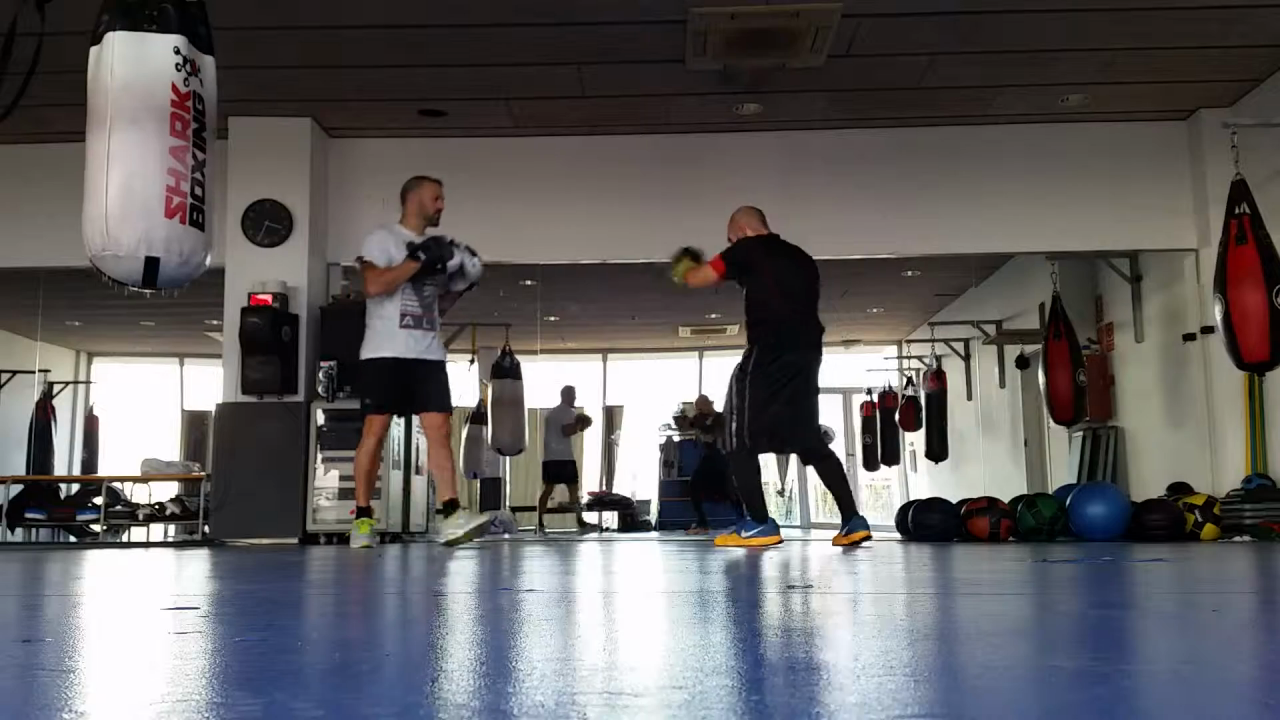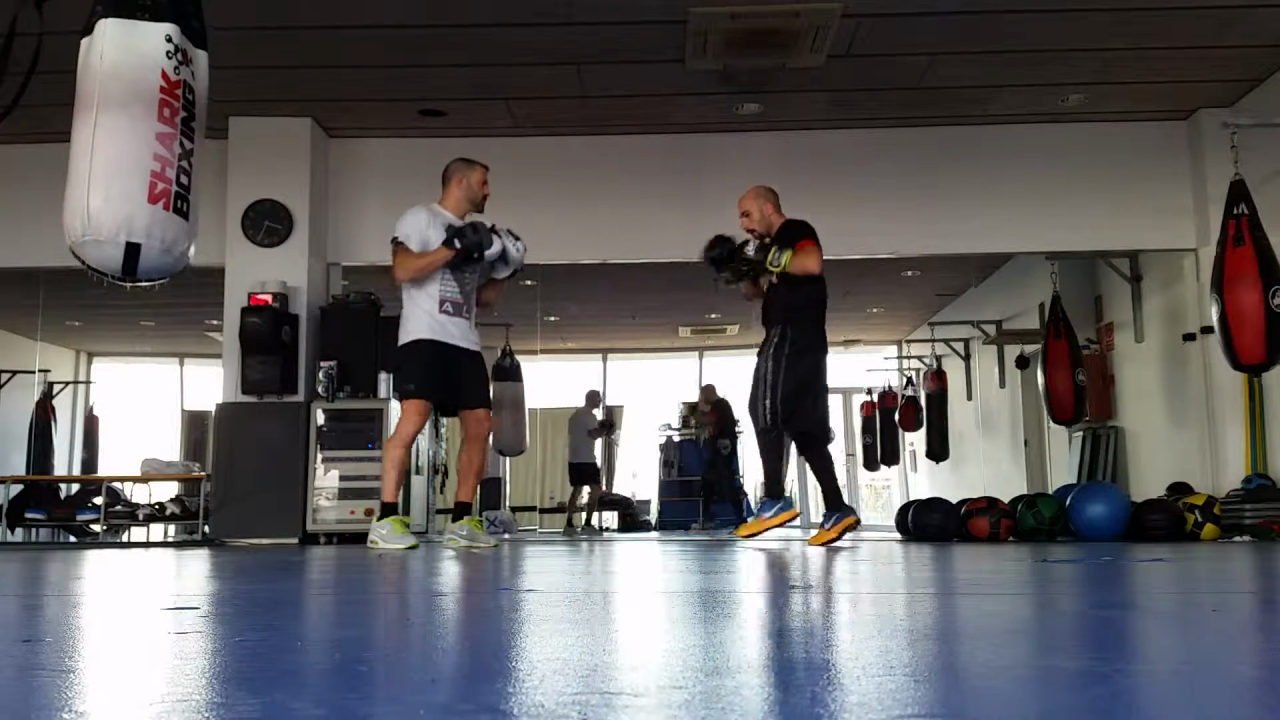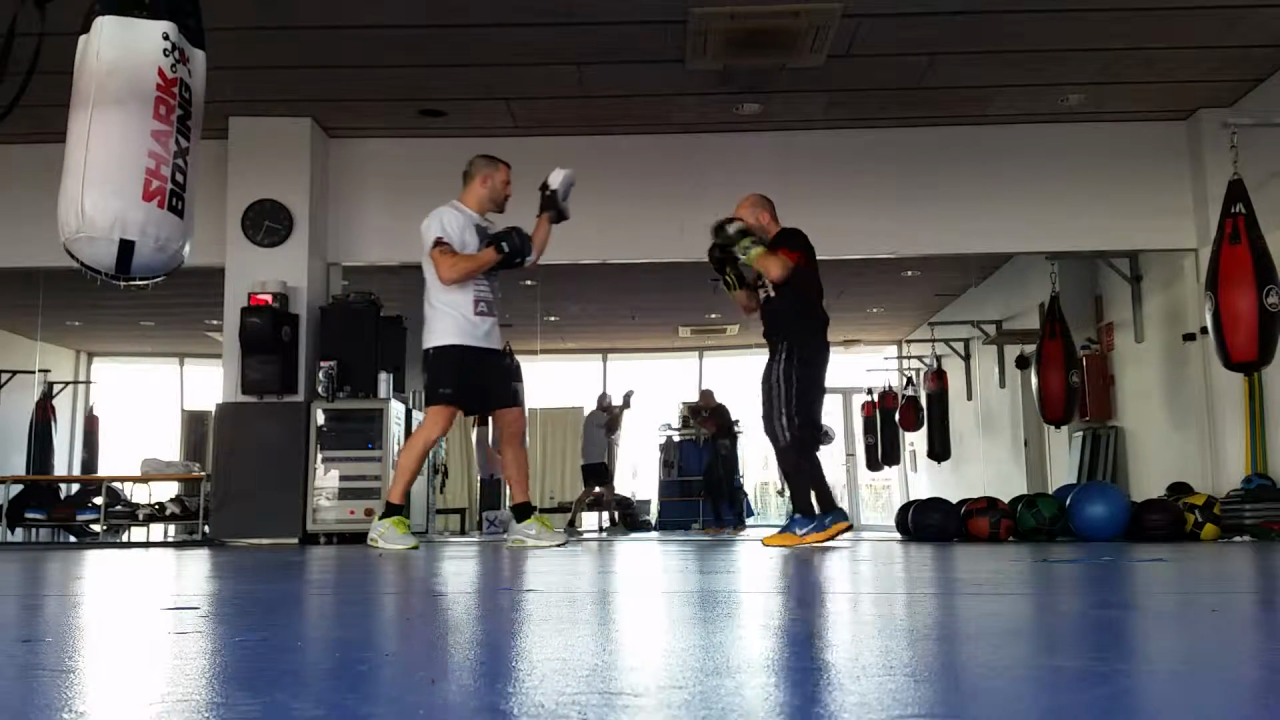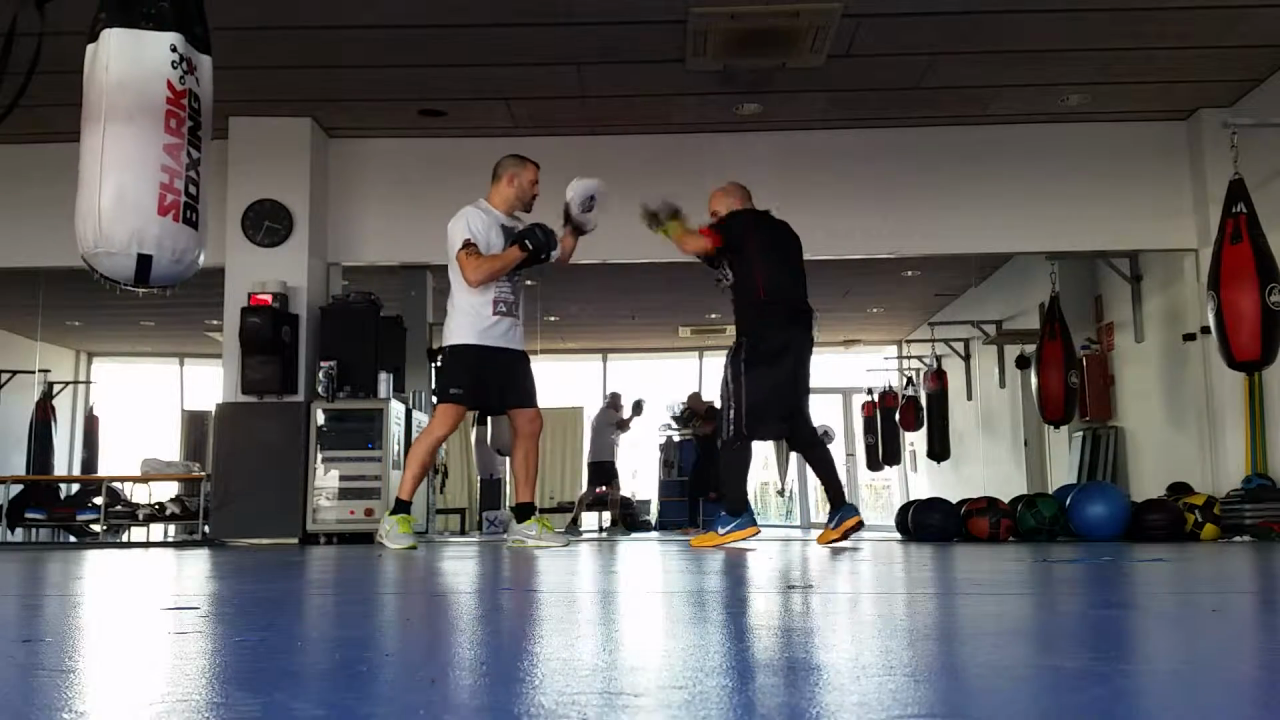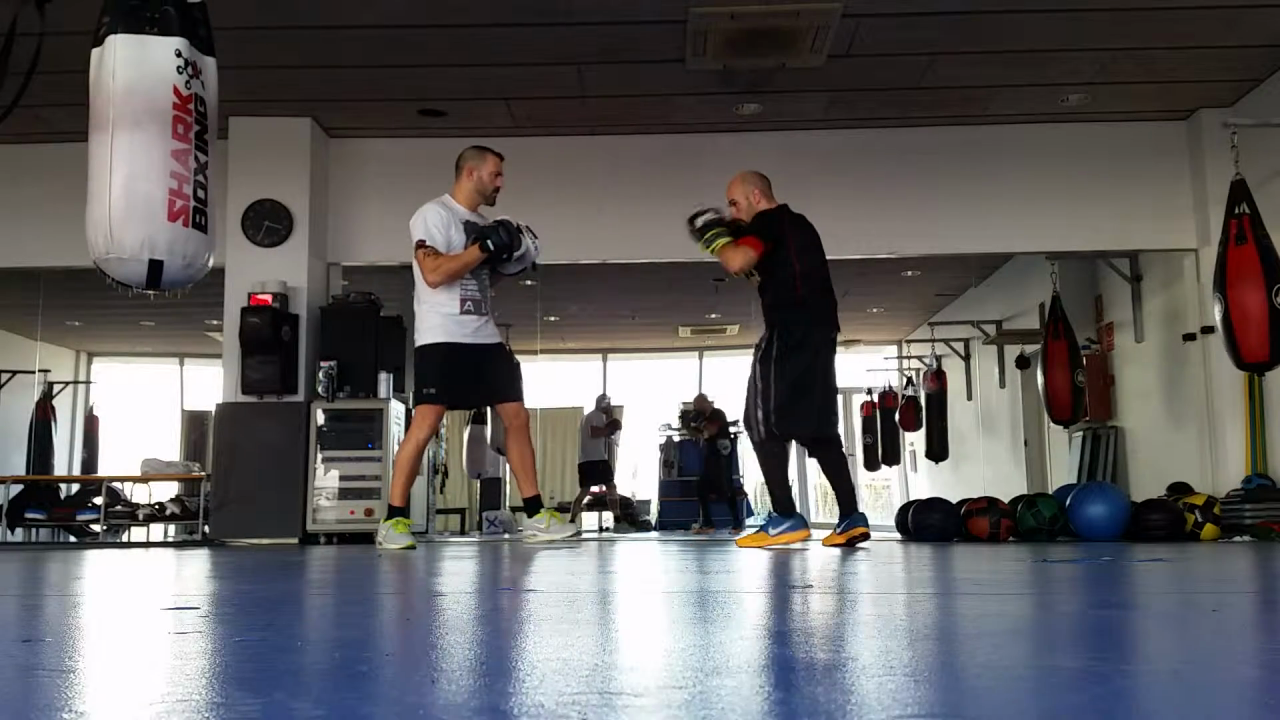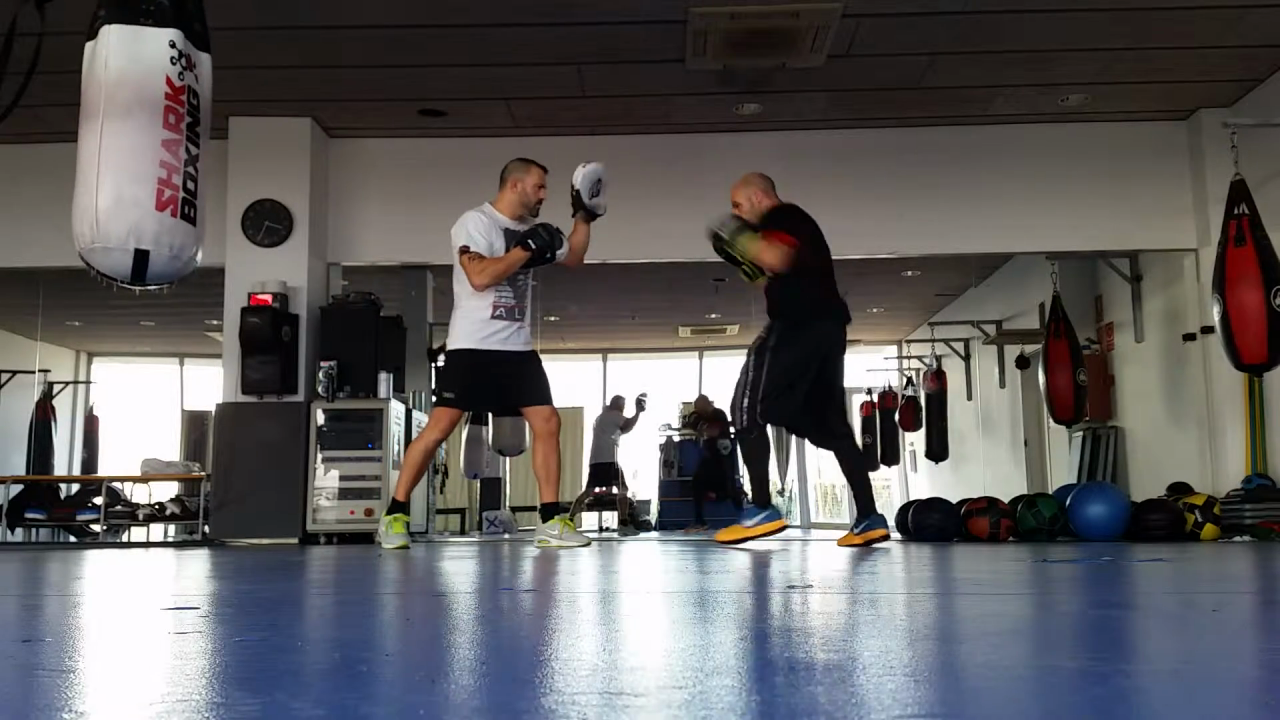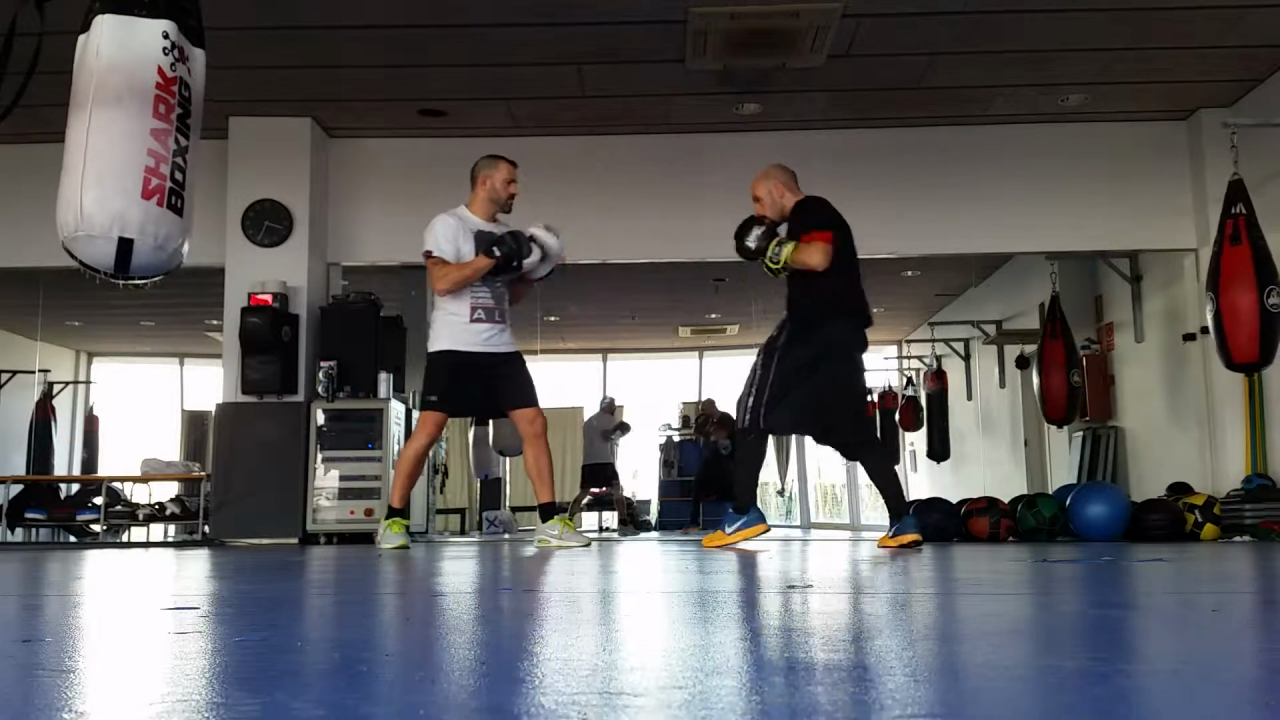
dt=0.5s
person 1, frame 1
left shoulder: (436, 247)
right shoulder: (382, 239)
right elbow: (373, 285)
left wrist: (459, 284)
right wrist: (419, 260)
left hip: (428, 355)
right hip: (385, 354)
left knee: (439, 429)
right knee: (375, 431)
left ankle: (453, 516)
right ankle: (363, 517)
person 1, frame 2
left shoulder: (476, 236)
right shoulder: (420, 218)
left elbow: (484, 298)
right elbow: (402, 271)
left wrist: (502, 272)
right wrist: (453, 247)
left hip: (465, 343)
right hip: (424, 338)
left knee: (479, 427)
right knee: (414, 419)
left ankle: (461, 520)
right ankle: (386, 519)
person 1, frame 3
left shoulder: (486, 228)
right shoulder: (445, 218)
left elbow: (527, 257)
right elbow: (448, 271)
left wrist: (548, 214)
right wrist: (499, 250)
left hip: (488, 344)
right hip: (452, 342)
left knee: (513, 425)
right knee: (436, 425)
left ankle: (523, 521)
right ankle: (389, 519)
person 1, frame 4
left shoulder: (516, 227)
right shoulder: (472, 218)
left elbow: (556, 256)
right elbow: (475, 273)
left wrist: (573, 228)
right wrist: (524, 248)
left hip: (509, 344)
right hip: (470, 341)
left knee: (529, 424)
right knee: (445, 423)
left ankle: (524, 520)
right ankle: (397, 515)
person 1, frame 5
left shoulder: (482, 224)
right shoulder: (433, 214)
right elbow: (434, 274)
left wrist: (509, 260)
right wrist: (484, 247)
left hip: (485, 339)
right hip: (442, 339)
left knee: (517, 419)
right knee: (426, 424)
left ankle: (536, 515)
right ankle: (393, 520)
person 1, frame 6
left shoulder: (528, 229)
right shoulder: (475, 222)
left elbow: (572, 258)
right elbow: (480, 277)
left wrist: (584, 217)
right wrist: (527, 248)
left hip: (518, 348)
right hip: (472, 345)
left knee: (548, 423)
right knee: (440, 425)
left ankle: (551, 521)
right ankle: (395, 515)
person 1, frame 7
left shoulder: (504, 233)
right shoulder: (447, 225)
right elbow: (442, 283)
left wrist: (533, 268)
right wrist: (493, 255)
left hip: (501, 349)
right hip: (453, 348)
left knee: (534, 424)
right knee: (428, 431)
left ankle: (550, 522)
right ankle: (393, 519)
person 2, frame 1
left shoulder: (748, 248)
right shoulder: (802, 258)
left elbow: (699, 279)
left wrist: (683, 263)
left hip: (767, 352)
right hip: (805, 352)
left knee: (741, 433)
right knee: (808, 438)
left ankle: (758, 523)
right ankle: (853, 520)
person 2, frame 2
left shoulder: (795, 231)
right shoulder: (773, 244)
left elbow: (812, 264)
right elbow: (754, 293)
left wrist: (768, 257)
left hip: (792, 335)
right hip: (797, 340)
left knee: (767, 410)
right knee: (806, 427)
left ankle: (775, 501)
right ankle: (837, 511)
person 2, frame 3
left shoulder: (792, 239)
right shoulder: (766, 253)
left elbow: (775, 271)
right elbow: (748, 303)
left wrist: (744, 243)
right wrist: (730, 268)
left hip: (799, 346)
right hip: (788, 348)
left knee: (786, 426)
right knee: (799, 433)
left ankle: (804, 518)
right ankle: (830, 513)
person 2, frame 4
left shoulder: (741, 223)
right shoulder: (783, 233)
left elbow: (693, 244)
left wrist: (667, 221)
right wrist: (723, 263)
left hip: (760, 338)
right hip: (796, 334)
left knee: (737, 421)
right knee: (797, 424)
left ankle: (736, 516)
right ankle: (841, 510)
person 2, frame 5
left shoulder: (768, 221)
right shoulder: (796, 224)
left elbow: (737, 263)
left wrist: (712, 235)
right wrist: (728, 240)
left hip: (790, 333)
right hip: (818, 334)
left knee: (763, 420)
right knee: (818, 426)
left ankle: (786, 518)
right ankle: (850, 517)
person 2, frame 6
left shoulder: (783, 216)
right shoulder: (785, 226)
left elbow: (775, 259)
right elbow: (771, 282)
left wrist: (740, 238)
right wrist: (739, 253)
left hip: (796, 328)
right hip: (825, 329)
left knee: (748, 410)
right knee: (832, 425)
left ankle: (762, 509)
right ankle: (869, 517)
person 2, frame 7
left shoulder: (809, 210)
right shoulder: (824, 214)
left elbow: (817, 259)
left wrist: (773, 245)
right wrist: (769, 255)
left hip: (809, 328)
right hip: (847, 331)
left knee: (754, 413)
right knee: (856, 430)
left ankle: (744, 514)
right ankle: (902, 521)
